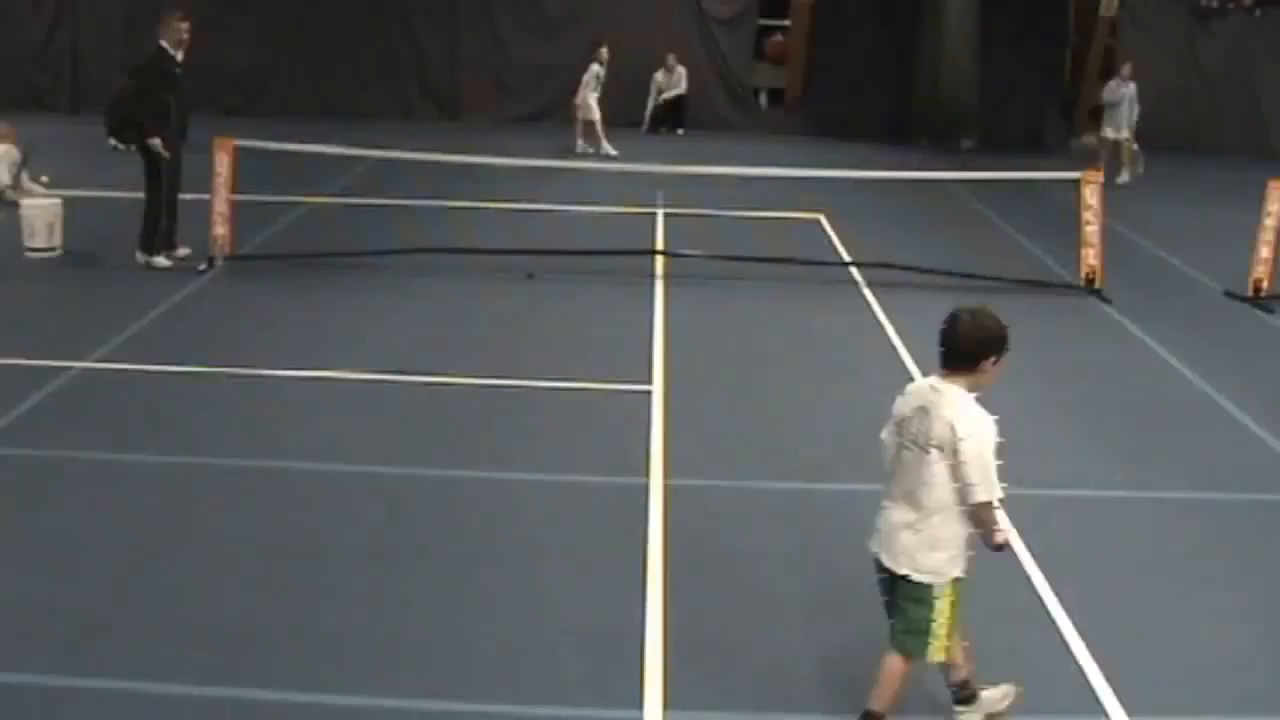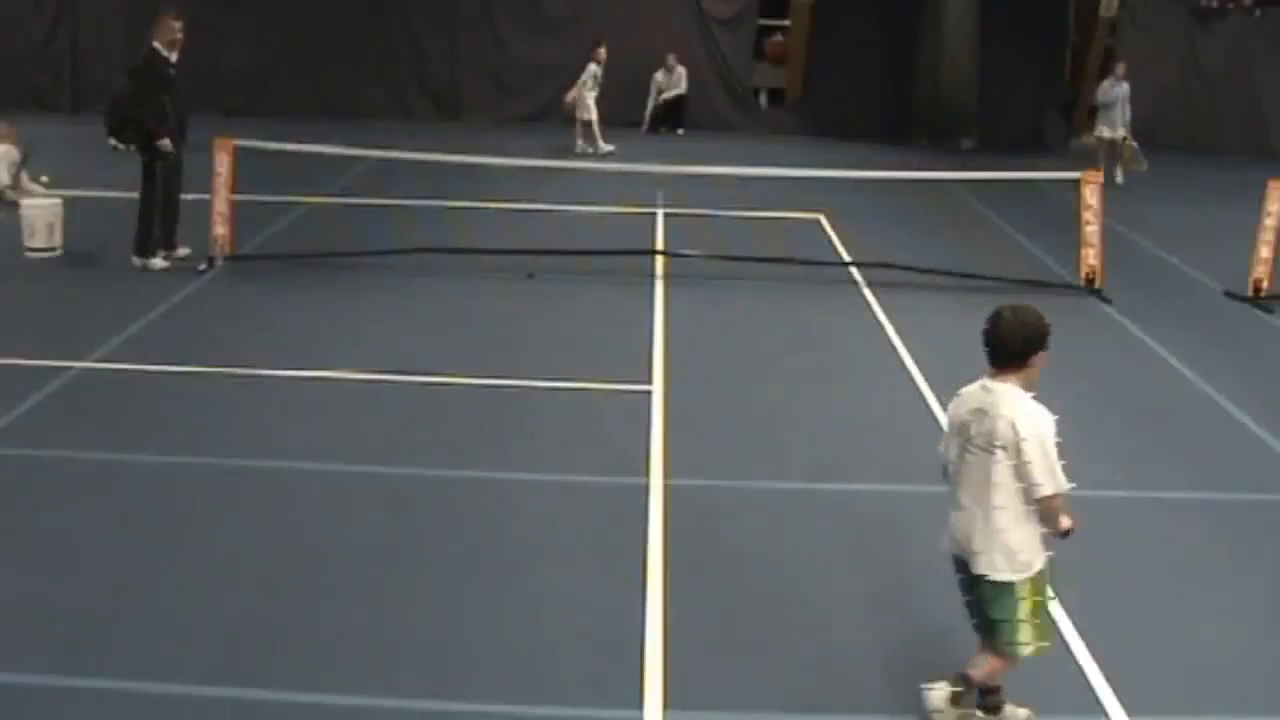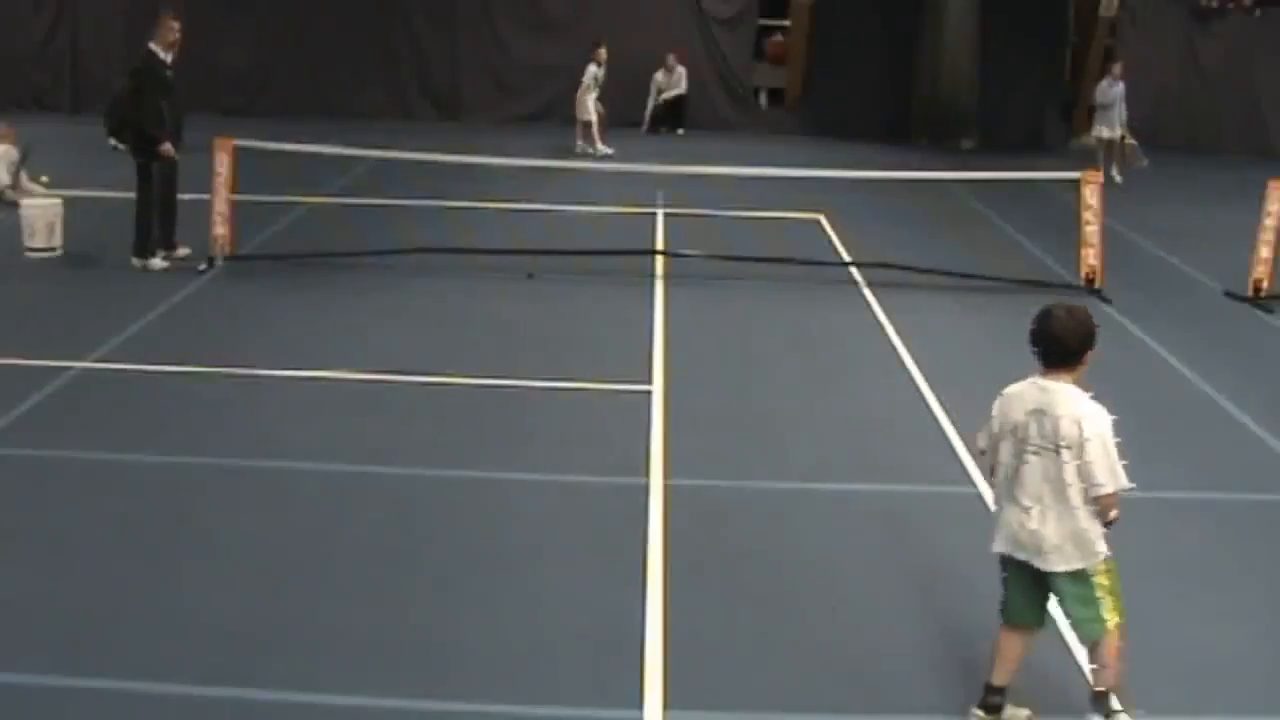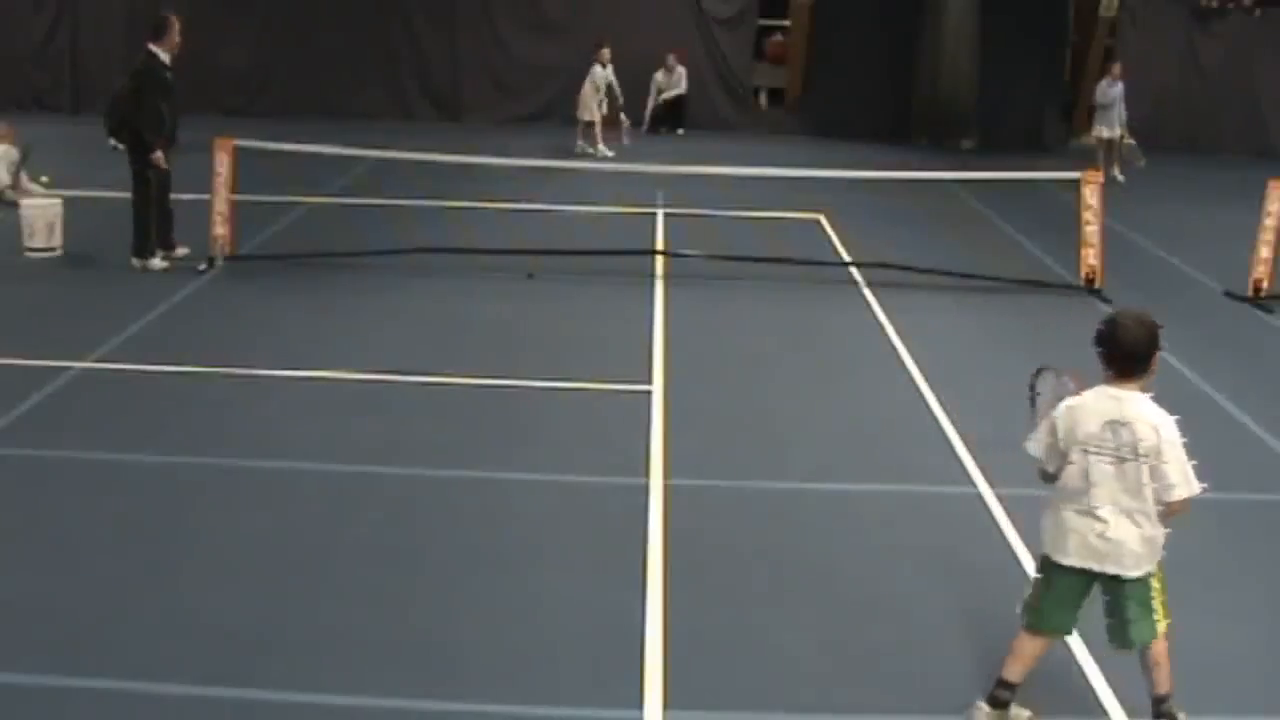
dt=0.2s
person 1, frame 1
left shoulder: (911, 395)
right shoulder: (972, 421)
right elbow: (979, 502)
right wrist: (994, 533)
left hip: (894, 536)
right hip: (931, 550)
left knee: (940, 626)
right knee: (910, 645)
person 1, frame 2
left shoulder: (962, 401)
right shoulder: (1031, 417)
right elbow: (1047, 496)
right wrist: (1061, 521)
left hip: (966, 537)
right hip: (1009, 547)
left knee: (996, 631)
right knee: (1018, 641)
person 1, frame 3
left shoulder: (1009, 399)
right shoulder: (1089, 416)
left elbow: (993, 465)
right elbow: (1105, 497)
right wrist: (1109, 512)
left hip: (1017, 534)
right hip: (1074, 542)
left knee: (1016, 623)
right knee: (1105, 629)
person 1, frame 4
left shoulder: (1071, 410)
right shoulder: (1158, 424)
left elbow: (1049, 472)
right elbow: (1176, 502)
right wrist: (1150, 514)
left hip: (1071, 540)
right hip: (1132, 547)
left knee: (1040, 625)
right knee: (1152, 633)
person 2, frame 1
left shoulder: (175, 61)
right shoulder: (153, 62)
right elbow: (134, 100)
right wrist: (149, 134)
left hip: (172, 138)
right hip: (157, 139)
left knee: (171, 193)
right knee: (159, 193)
left ankle: (167, 244)
right ankle: (148, 250)
person 2, frame 2
left shoulder: (170, 62)
right shoulder: (149, 63)
right elbow: (140, 104)
right wrist: (157, 136)
left hip: (173, 139)
right hip: (157, 142)
left knee: (171, 194)
right knee: (153, 195)
left ankle: (167, 244)
right ankle: (143, 252)
person 2, frame 3
left shoulder: (165, 63)
right shoulder: (146, 66)
right elbow: (141, 110)
right wrist: (159, 140)
left hip: (168, 141)
right hip: (151, 144)
left knee: (168, 195)
right knee: (149, 197)
left ankle: (167, 244)
right ankle: (142, 253)
person 2, frame 4
left shoulder: (161, 65)
right shoulder: (147, 68)
right elbow: (141, 113)
right wrist: (152, 147)
left hip: (160, 144)
right hip: (147, 147)
left knee: (162, 195)
right knee: (147, 198)
left ankle: (165, 244)
right ankle: (142, 254)
